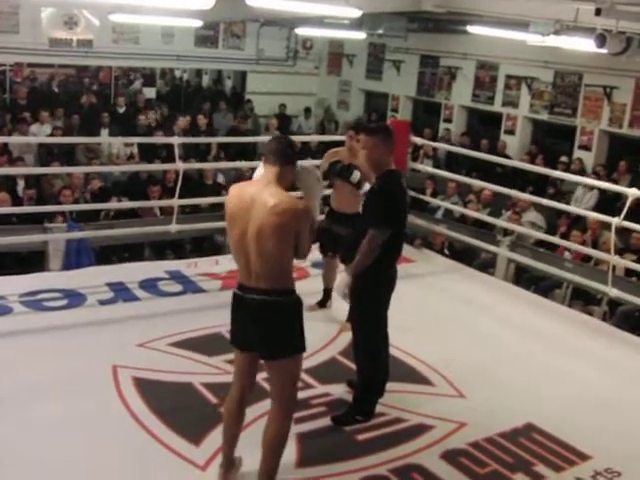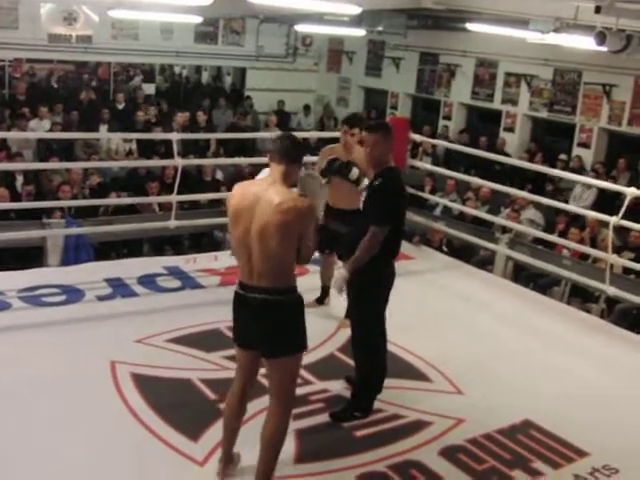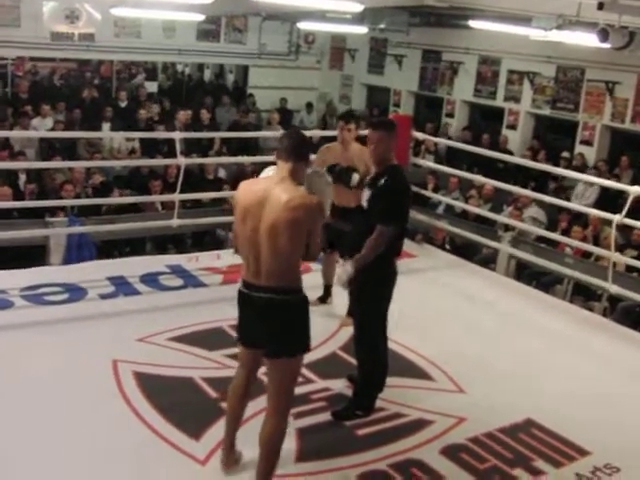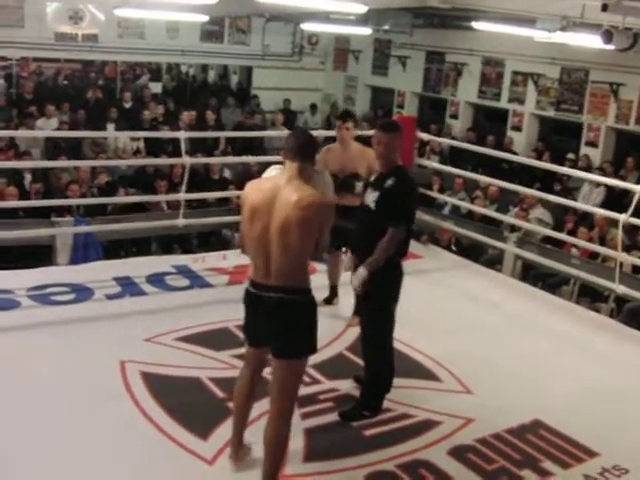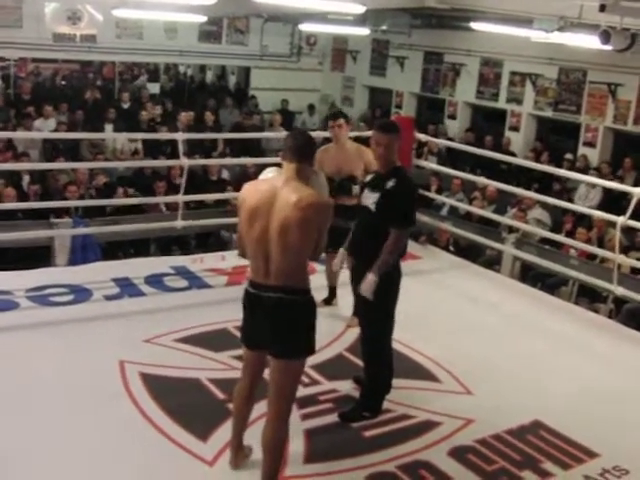
dt=0.1s
person 1, frame 1
left shoulder: (234, 192)
right shoulder: (295, 207)
right elbow: (300, 253)
left hip: (242, 300)
right hip: (278, 306)
left knee: (240, 386)
right knee: (283, 404)
person 1, frame 2
left shoulder: (238, 191)
right shoulder: (299, 205)
right elbow: (303, 257)
left hip: (244, 298)
right hip: (280, 304)
left knee: (242, 382)
right knee: (281, 401)
person 1, frame 3
left shoulder: (244, 189)
right shoulder: (309, 204)
right elbow: (310, 255)
left hip: (248, 296)
right hip: (284, 304)
left knee: (245, 374)
right knee: (279, 403)
person 1, frame 4
left shoulder: (251, 189)
right shoulder: (319, 202)
left elbow: (245, 247)
right elbow: (317, 252)
left hip: (255, 295)
right hip: (292, 303)
left knee: (250, 371)
right knee: (282, 404)
left ankle: (237, 447)
person 1, frame 5
left shoulder: (248, 191)
right shoulder: (317, 203)
left elbow: (242, 250)
right elbow: (314, 255)
left hip: (255, 297)
right hip: (292, 304)
left knee: (249, 377)
right knee: (279, 405)
left ankle: (236, 451)
person 2, frame 1
left shoulder: (386, 188)
right shoulder: (390, 182)
left elbow: (375, 238)
left wrist: (349, 274)
right wrist: (354, 270)
left hip: (373, 274)
right hip: (378, 271)
left knee: (365, 336)
right knee: (375, 331)
left ankle: (364, 405)
right ankle: (375, 383)
person 2, frame 2
left shoulder: (387, 185)
right shoulder: (384, 179)
left elbow: (376, 235)
left wrist: (347, 268)
right wrist: (352, 264)
left hip: (372, 270)
right hip: (375, 268)
left knee: (364, 333)
right knee: (372, 328)
left ankle: (362, 400)
right ankle: (373, 379)
person 2, frame 3
left shoulder: (395, 183)
right shoulder: (378, 177)
left elbow: (384, 234)
left wrist: (352, 264)
right wrist: (352, 261)
left hip: (376, 269)
right hip: (365, 266)
left knee: (368, 331)
right knee: (371, 327)
left ankle: (364, 399)
right ankle: (373, 378)
person 2, frame 4
left shoulder: (402, 184)
right shoulder: (379, 177)
left elbow: (395, 236)
left wrist: (365, 269)
right wrist: (355, 254)
left hip: (383, 271)
right hip: (368, 265)
left knee: (375, 332)
right knee: (375, 328)
left ankle: (371, 399)
right ankle: (380, 378)
person 2, frame 5
left shoulder: (402, 185)
right shoulder: (372, 178)
left elbow: (398, 237)
left wrist: (374, 273)
right wrist: (347, 250)
left hip: (381, 272)
right hip: (362, 264)
left knee: (376, 333)
right knee: (369, 329)
left ankle: (371, 400)
right ankle: (378, 379)
person 3, frame 1
right shoulder: (333, 154)
left wrist: (356, 177)
right wrist: (328, 171)
left hip: (355, 219)
right hip: (333, 214)
right knee: (328, 258)
right ankle: (326, 298)
person 3, frame 2
left shoulder: (366, 158)
right shoulder: (328, 152)
left wrist: (354, 175)
right wrist: (325, 169)
left hip: (353, 216)
right hip: (330, 211)
right knee: (326, 256)
left ankle: (352, 310)
right ankle: (324, 295)
person 3, frame 3
left shoulder: (365, 155)
right shoulder: (326, 151)
left wrist: (354, 179)
right wrist: (327, 176)
left hip: (353, 213)
right hip: (330, 210)
right knee: (328, 254)
left ankle: (353, 308)
right ankle: (326, 294)
person 3, frame 4
left shoulder: (367, 154)
right shoulder: (326, 152)
left wrist: (358, 186)
right wrist: (330, 183)
left hip: (357, 212)
right hip: (333, 209)
right knee: (332, 254)
left ankle: (359, 308)
right ankle: (332, 295)
person 3, frame 5
left shoulder: (363, 153)
right shoulder: (323, 153)
left wrist: (355, 188)
right wrist: (328, 186)
left hip: (354, 212)
right hip: (331, 210)
right knee: (331, 254)
left ankle: (359, 309)
right ankle: (331, 295)
